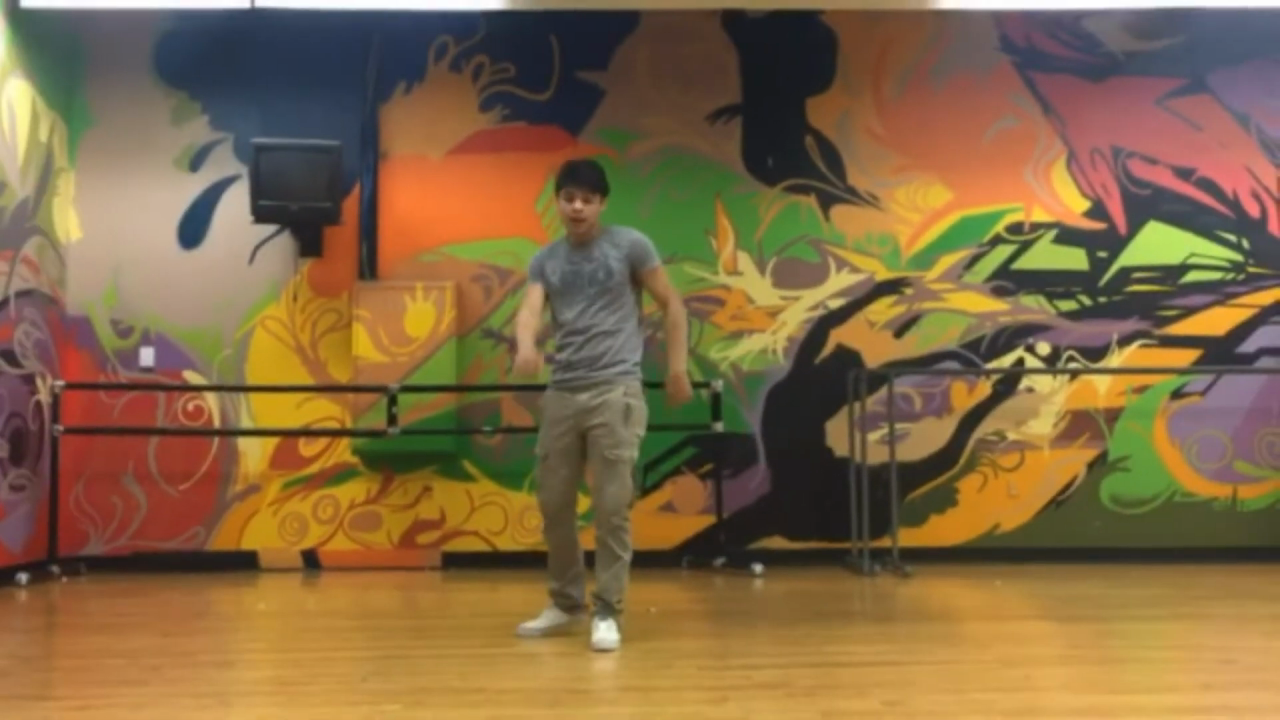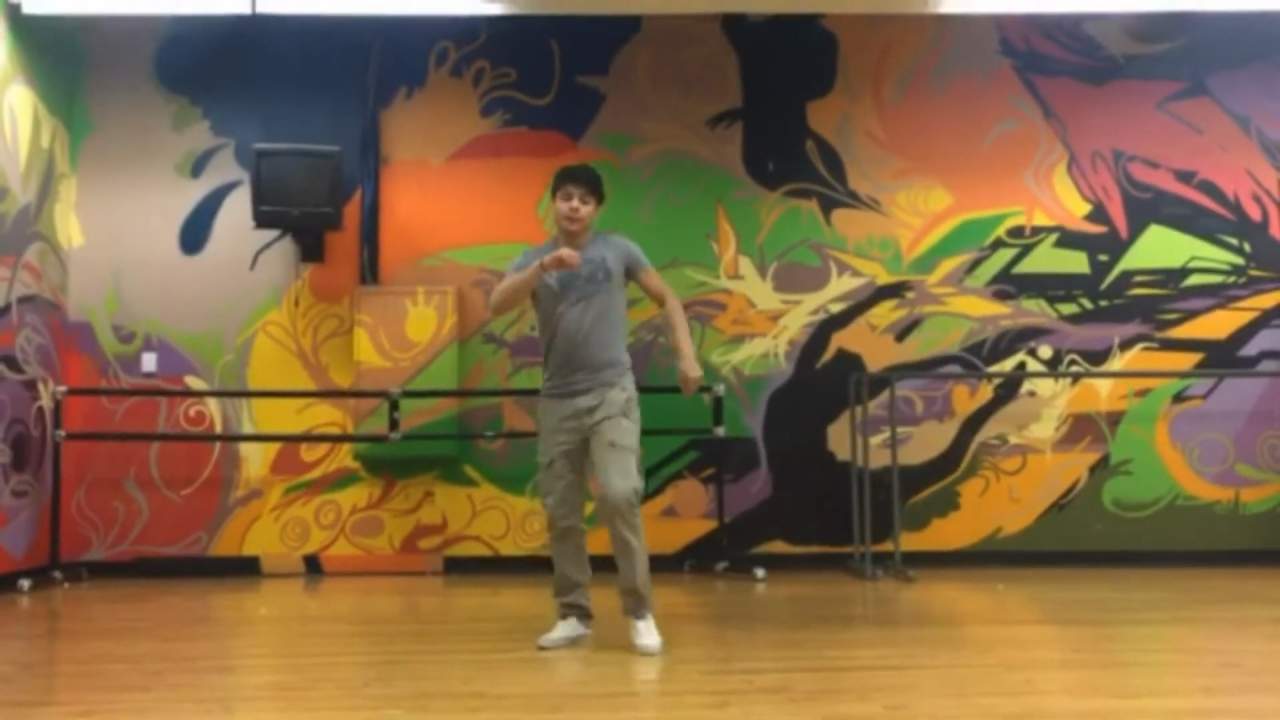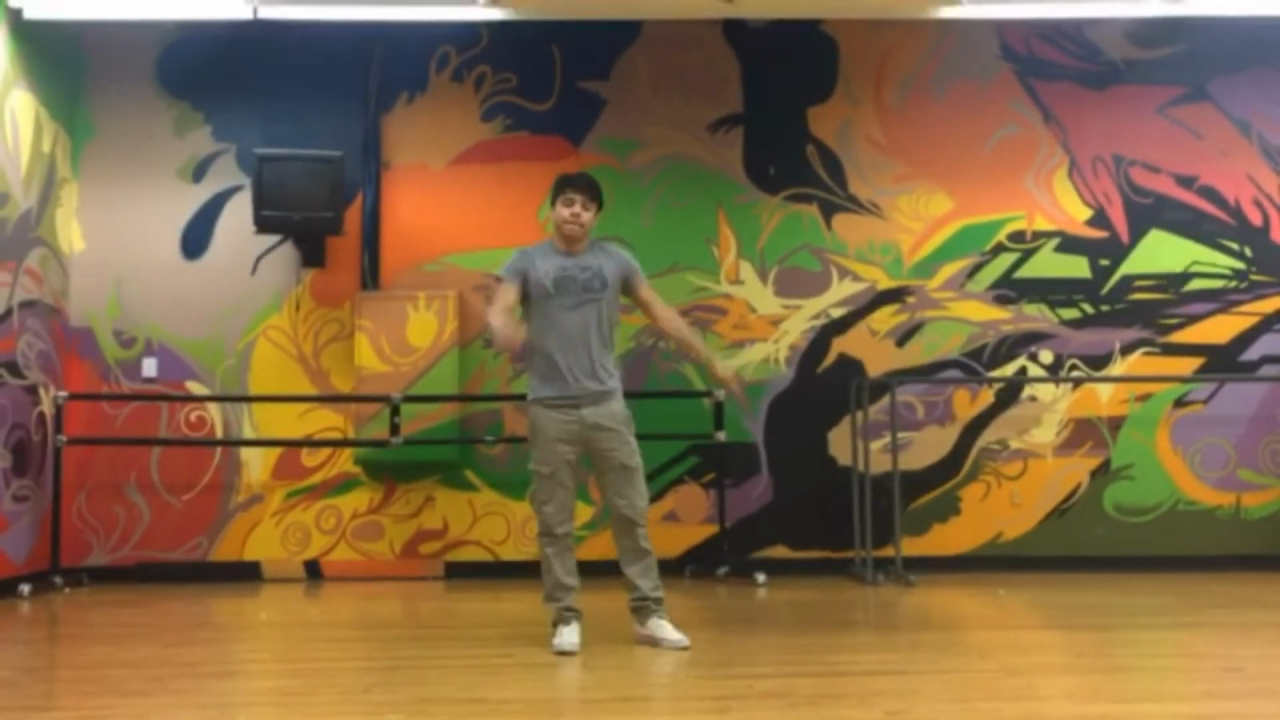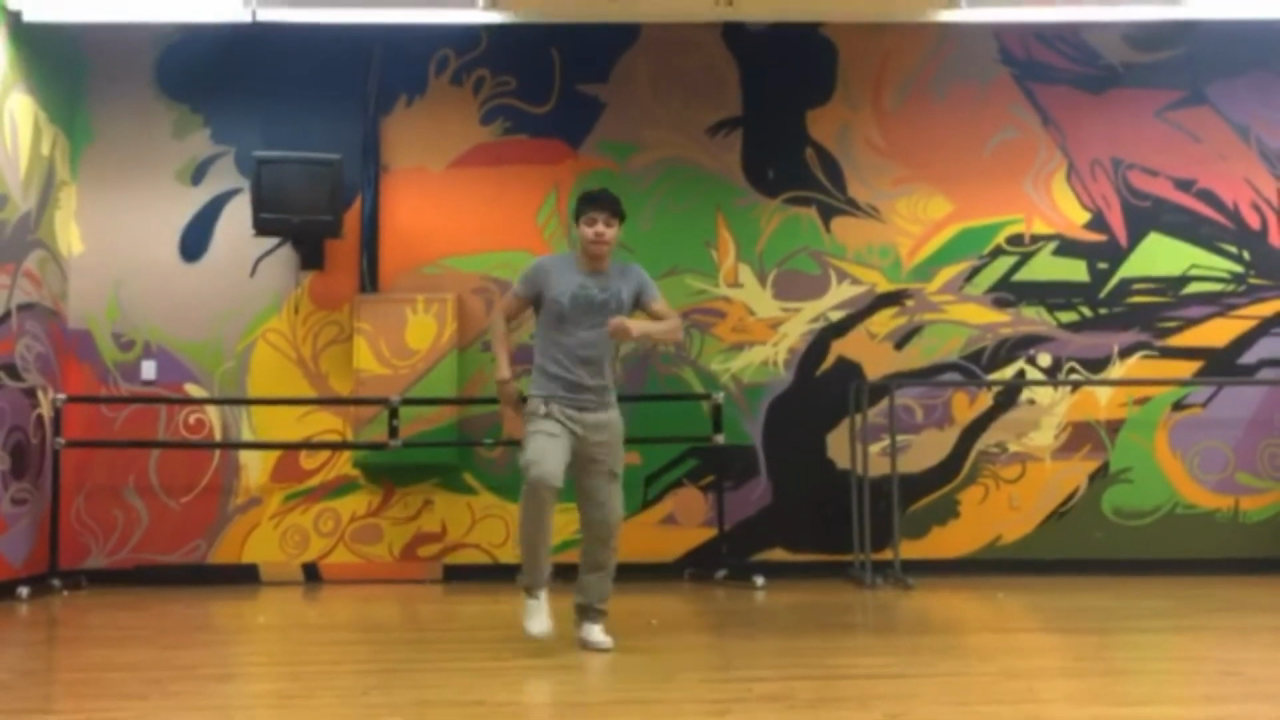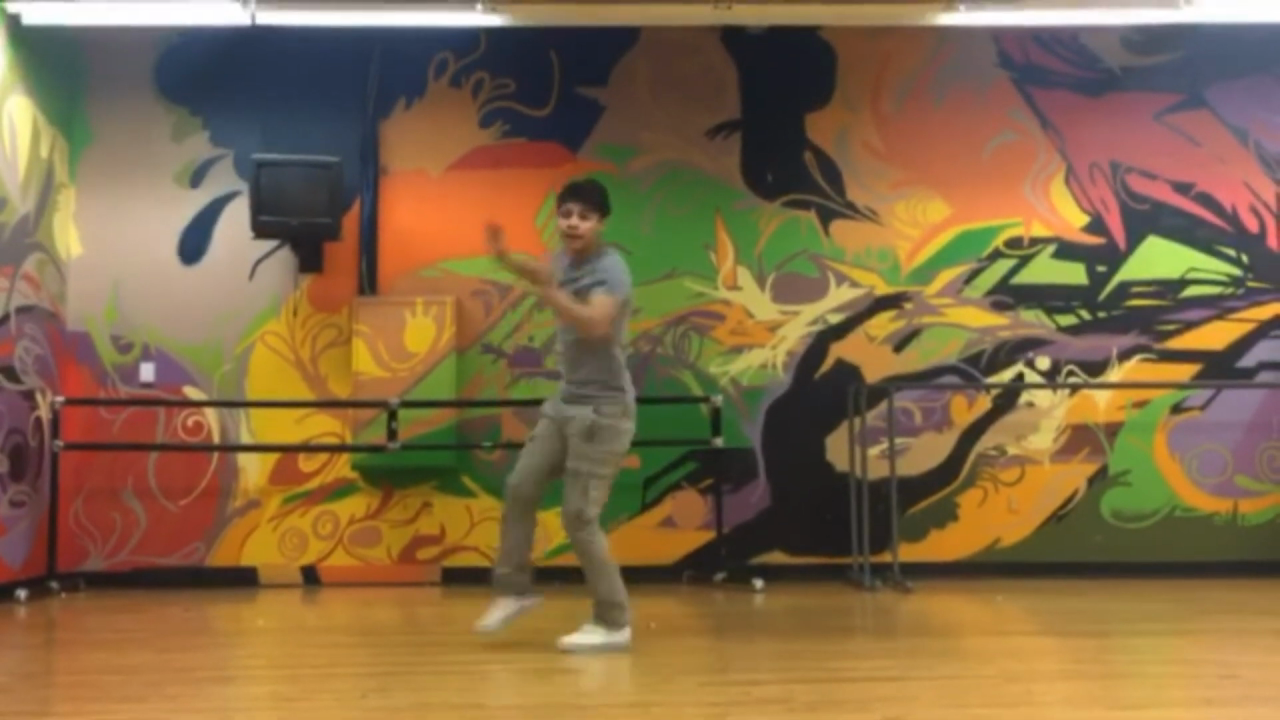
dt=0.4s
person 1, frame 1
left shoulder: (631, 245)
right shoulder: (545, 260)
left elbow: (671, 304)
right elbow: (528, 313)
left wrist: (677, 366)
right wrist: (524, 348)
left hip: (616, 392)
right hip: (561, 394)
left knee: (612, 508)
right knee: (554, 505)
left ankle: (606, 612)
right ankle: (566, 603)
person 1, frame 2
left shoulder: (619, 249)
right shoulder: (534, 260)
left elbow: (667, 299)
right elbow: (497, 305)
left wrist: (688, 355)
right wrist: (544, 264)
left hip: (614, 394)
right hip: (558, 403)
left knee: (618, 495)
right knee: (561, 514)
left ankle: (640, 610)
right ankle: (574, 614)
person 1, frame 3
left shoulder: (615, 259)
right shoulder: (527, 261)
left elbow: (660, 315)
right elbow: (497, 311)
left wrist: (710, 359)
right wrist: (502, 331)
left hip: (607, 406)
right hip: (550, 410)
left knee: (631, 512)
right knee: (555, 521)
left ankle: (648, 614)
right ankle: (566, 619)
person 1, frame 4
left shoulder: (633, 279)
right shoulder: (546, 270)
left elbow: (674, 327)
right elbow: (502, 317)
left wrist: (639, 327)
right wrist: (504, 372)
left hip: (603, 414)
right hip: (549, 407)
left knee: (604, 523)
right knee: (541, 480)
left ankle: (590, 618)
right ankle: (534, 586)
person 1, frame 5
left shoulder: (611, 269)
right shoulder: (565, 260)
left elbow: (592, 326)
right elbow: (546, 284)
left wrist: (548, 288)
right wrist: (506, 259)
left hip: (605, 411)
right hip: (567, 402)
left knee: (579, 517)
right knee: (519, 490)
left ankle: (613, 622)
right ankle: (515, 590)
